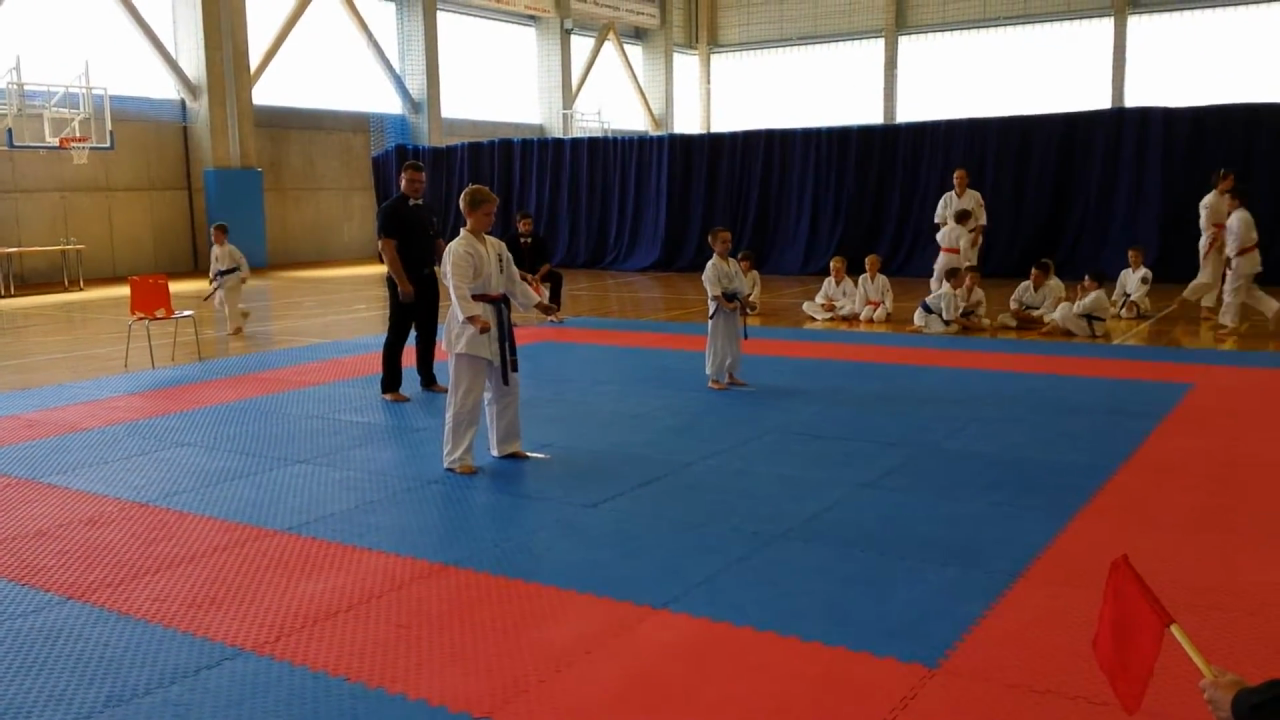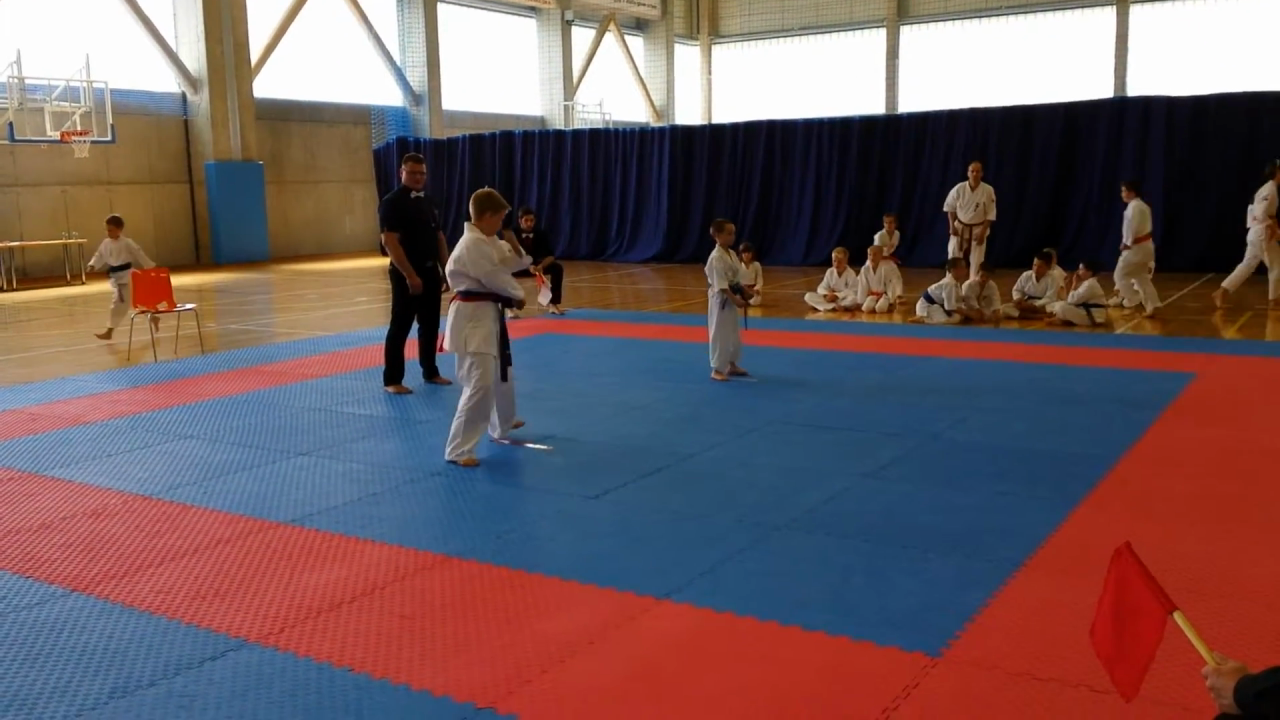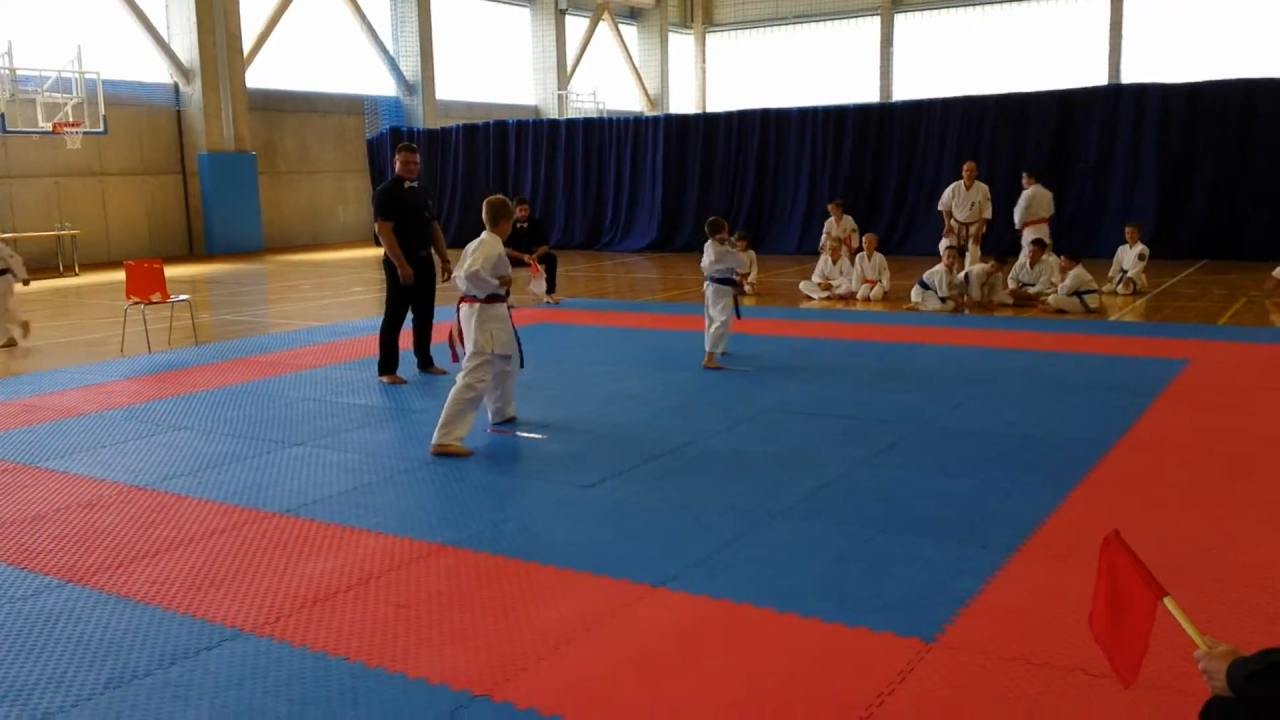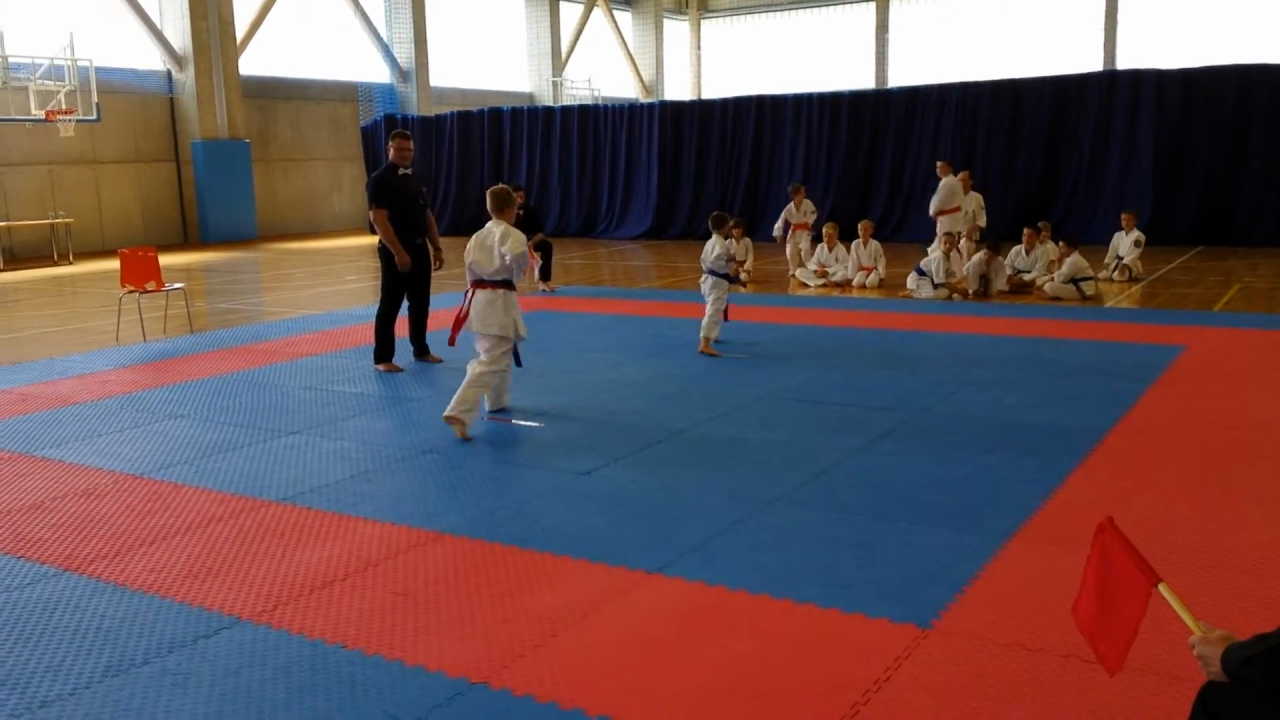
dt=0.4s
person 1, frame 1
left shoulder: (497, 246)
right shoulder: (459, 249)
left elbow: (513, 281)
right elbow: (459, 290)
left wrist: (538, 303)
right wrist: (474, 318)
left hip: (498, 322)
right hip: (470, 327)
left knee: (506, 388)
right knee: (467, 395)
left ankle: (505, 445)
right ankle: (457, 458)
person 1, frame 2
left shoulder: (486, 240)
right shoulder: (476, 243)
left elbow: (516, 264)
right elbow: (498, 279)
left wrist: (517, 251)
right wrist: (517, 296)
left hip: (486, 316)
right hip: (472, 318)
left knee: (502, 377)
right knee: (479, 386)
left ankle: (503, 425)
right ankle: (458, 450)
person 1, frame 3
left shoulder: (475, 244)
right shoulder: (493, 246)
left elbow: (460, 278)
right elbow: (472, 274)
left wrist: (496, 283)
right wrist: (496, 284)
left hip: (477, 312)
right hip: (487, 315)
left knee: (504, 364)
right knee: (473, 379)
left ankle: (502, 412)
right ankle: (445, 440)
person 1, frame 4
left shoulder: (478, 236)
right shoulder: (513, 235)
left elbow: (471, 267)
right elbow: (517, 256)
right wrist: (518, 272)
left hip: (477, 298)
right hip: (499, 302)
left knee: (494, 356)
right knee: (493, 364)
left ankle: (496, 403)
right ankle: (458, 413)
person 2, frame 1
left shoulder: (427, 209)
right shoulder: (391, 209)
left elbow: (437, 243)
right elbow: (386, 249)
right wrist: (402, 282)
left hip: (428, 278)
right hip: (404, 281)
left knee: (428, 332)
right knee: (398, 334)
left ankle: (428, 379)
right ankle: (389, 387)
person 2, frame 2
left shoulder: (428, 202)
right shoulder: (392, 202)
left elbow: (439, 237)
right elbow: (389, 242)
left wrist: (446, 268)
right wrist: (410, 275)
left hip: (430, 271)
right hip: (406, 274)
left knee: (430, 324)
right knee: (400, 326)
left ankle: (430, 372)
right ankle: (392, 379)
person 2, frame 3
left shoulder: (421, 192)
right shoulder: (386, 192)
left elbow: (434, 227)
right elbow: (383, 232)
left wrist: (444, 259)
right wrist: (401, 265)
left hip: (424, 261)
right hip: (400, 263)
left knee: (424, 314)
right knee: (394, 317)
left ankle: (425, 362)
right ankle: (386, 370)
person 2, frame 4
left shoulder: (414, 179)
right shoulder: (380, 179)
left elbow: (427, 215)
right elbow: (378, 219)
left wrist: (436, 247)
right wrist: (398, 252)
left hip: (419, 249)
right hip: (395, 251)
left knee: (420, 302)
right knee: (390, 305)
left ankle: (421, 350)
right ankle: (382, 358)
